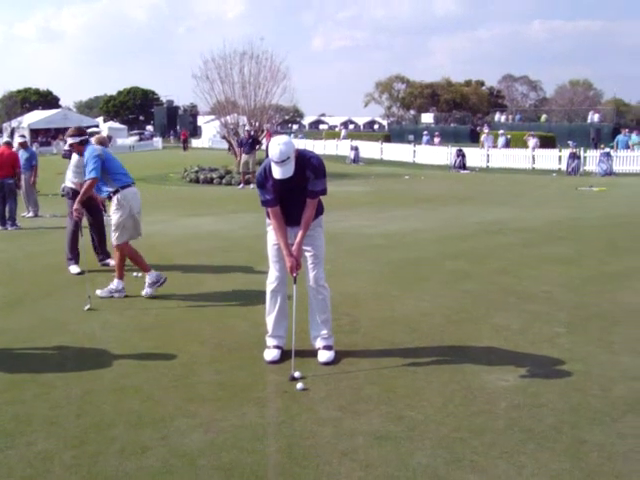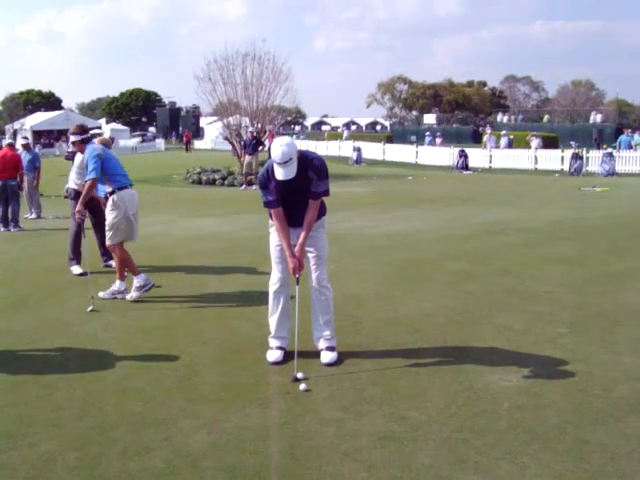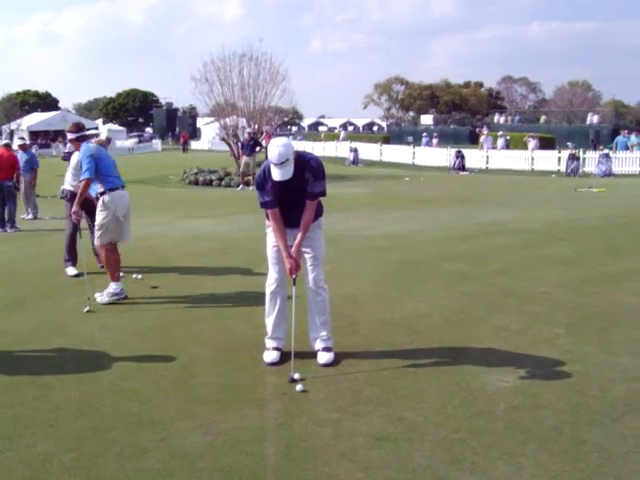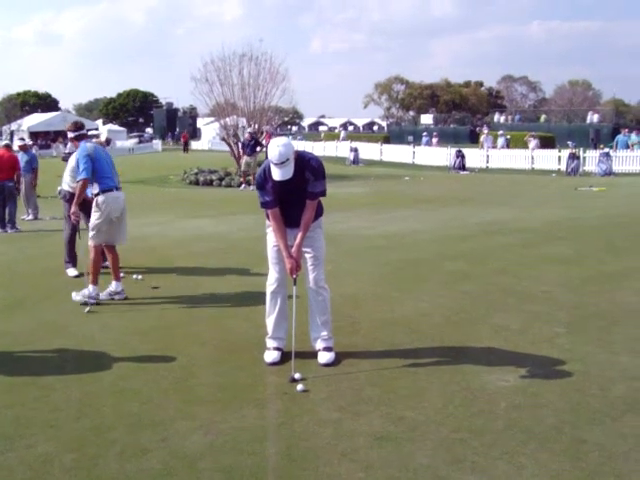
dt=0.1s
person 1, frame 1
left shoulder: (314, 164)
right shoulder: (264, 174)
left elbow: (311, 206)
right elbow: (275, 215)
left wrist: (299, 244)
right wrist: (286, 252)
left hip: (310, 225)
right hip: (279, 226)
left knee: (317, 281)
right knee: (276, 281)
left ankle: (324, 340)
right ankle: (275, 340)
person 1, frame 2
left shoulder: (316, 165)
right shoulder: (266, 175)
left elbow: (313, 207)
right elbow: (277, 216)
left wrist: (301, 245)
right wrist: (289, 253)
left hip: (312, 226)
right hip: (281, 227)
left knee: (319, 282)
right knee: (278, 282)
left ankle: (326, 341)
right ankle: (277, 341)
person 1, frame 3
left shoulder: (313, 166)
right shoulder: (263, 176)
left elbow: (310, 208)
right elbow: (274, 217)
left wrist: (298, 246)
right wrist: (286, 254)
left hip: (309, 227)
right hip: (278, 228)
left knee: (316, 282)
right knee: (275, 283)
left ankle: (323, 341)
right ankle: (274, 341)
person 1, frame 4
left shoulder: (313, 166)
right shoulder: (263, 175)
left elbow: (310, 208)
right elbow: (274, 217)
left wrist: (298, 246)
right wrist: (286, 254)
left hip: (310, 226)
right hip: (278, 228)
left knee: (317, 282)
right knee: (276, 283)
left ankle: (324, 341)
right ankle: (274, 341)
person 2, frame 1
left shoulder: (92, 153)
right shoulder: (97, 151)
left elbow: (93, 180)
left wrist: (78, 202)
left hip: (123, 197)
right hip: (127, 195)
left knee: (121, 243)
right knee: (119, 243)
left ankle: (152, 276)
right ankle: (118, 285)
person 2, frame 2
left shoulder: (92, 152)
right shoulder: (98, 150)
left elbow: (92, 181)
left wrist: (80, 204)
left hip: (119, 198)
right hip: (125, 195)
left knee: (113, 244)
right knee: (116, 244)
left ankle: (140, 280)
right ankle: (120, 286)
person 2, frame 3
left shoulder: (86, 151)
right shoulder: (98, 149)
left elbow: (87, 180)
left wrist: (76, 205)
left hip: (110, 198)
right hip: (121, 195)
left knee: (102, 245)
right knee: (110, 245)
left ankle: (115, 288)
right ankle: (116, 287)
person 2, frame 4
left shoulder: (83, 151)
right shoulder: (98, 148)
left elbow: (84, 180)
left wrist: (75, 205)
left hip: (105, 199)
right hip: (117, 196)
left knee: (95, 245)
right knee: (109, 245)
left ankle: (92, 290)
right ankle: (117, 287)
person 3, frame 1
right shoulder: (79, 157)
right elbow: (79, 183)
right wrist: (96, 196)
left hip: (93, 191)
right hip: (74, 190)
left knee: (98, 224)
right knee: (74, 225)
left ankle: (104, 257)
right ankle: (72, 262)
person 3, frame 2
right shoulder: (82, 158)
right elbow: (81, 185)
right wrist: (98, 198)
left hip: (96, 193)
right hip: (78, 191)
left knee: (101, 225)
right knee: (77, 226)
left ankle: (107, 258)
right ankle: (74, 262)
person 3, frame 3
right shoulder: (78, 159)
right elbow: (77, 186)
right wrist: (93, 199)
left hip: (91, 193)
right hip: (73, 193)
left knee: (97, 226)
right knee: (73, 227)
left ankle: (102, 259)
right ankle: (70, 263)
person 3, frame 4
right shoulder: (76, 160)
right elbow: (75, 187)
right wrist: (91, 200)
left hip: (90, 195)
right hip: (71, 193)
right knee: (71, 228)
left ankle: (103, 259)
right ankle: (70, 265)
